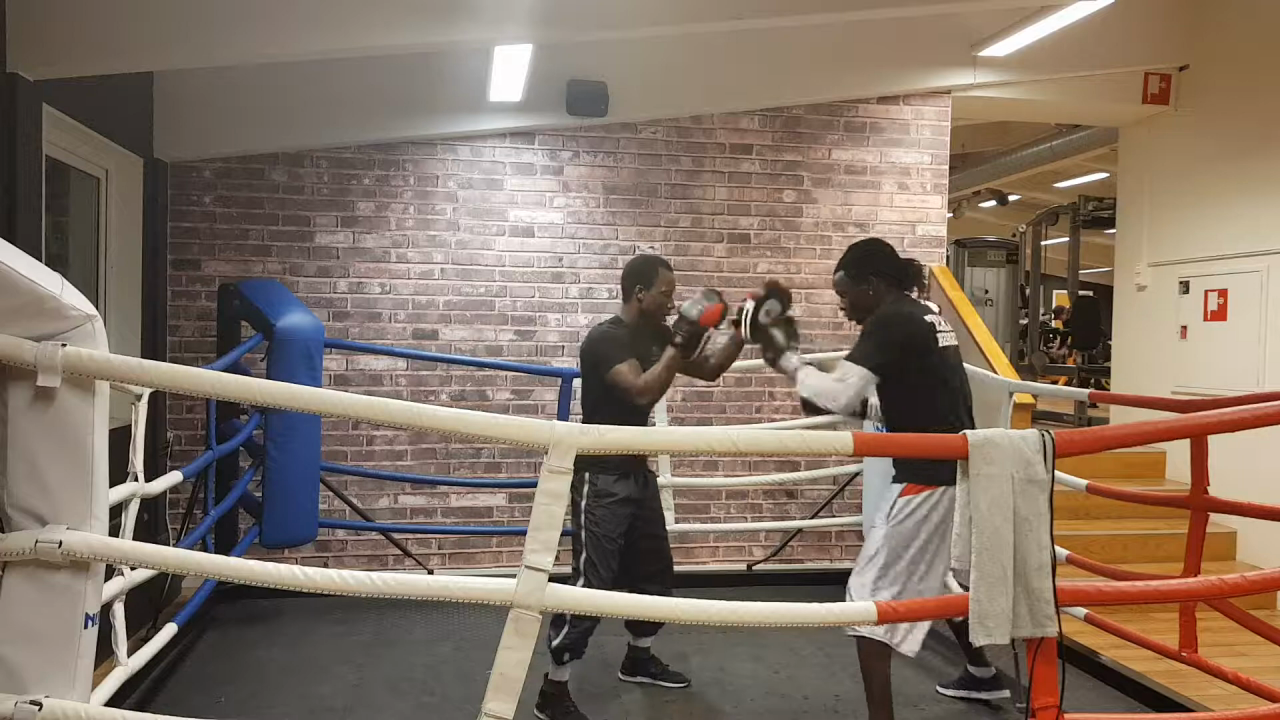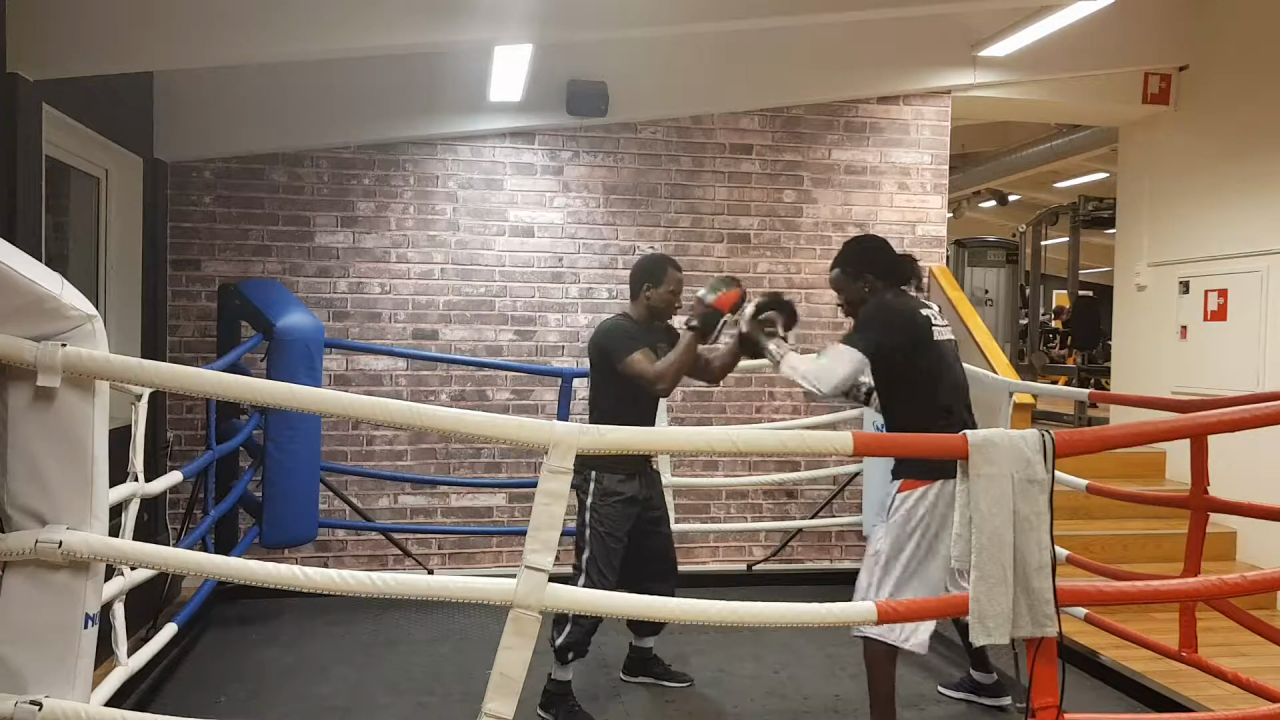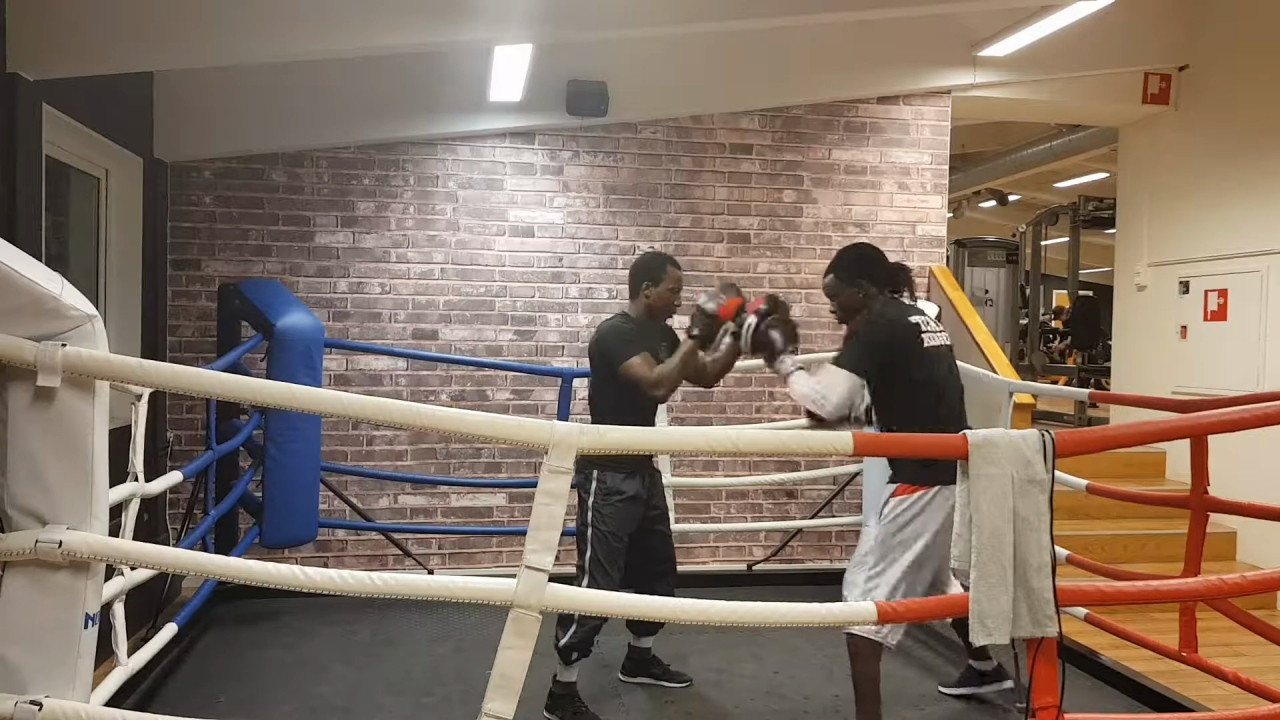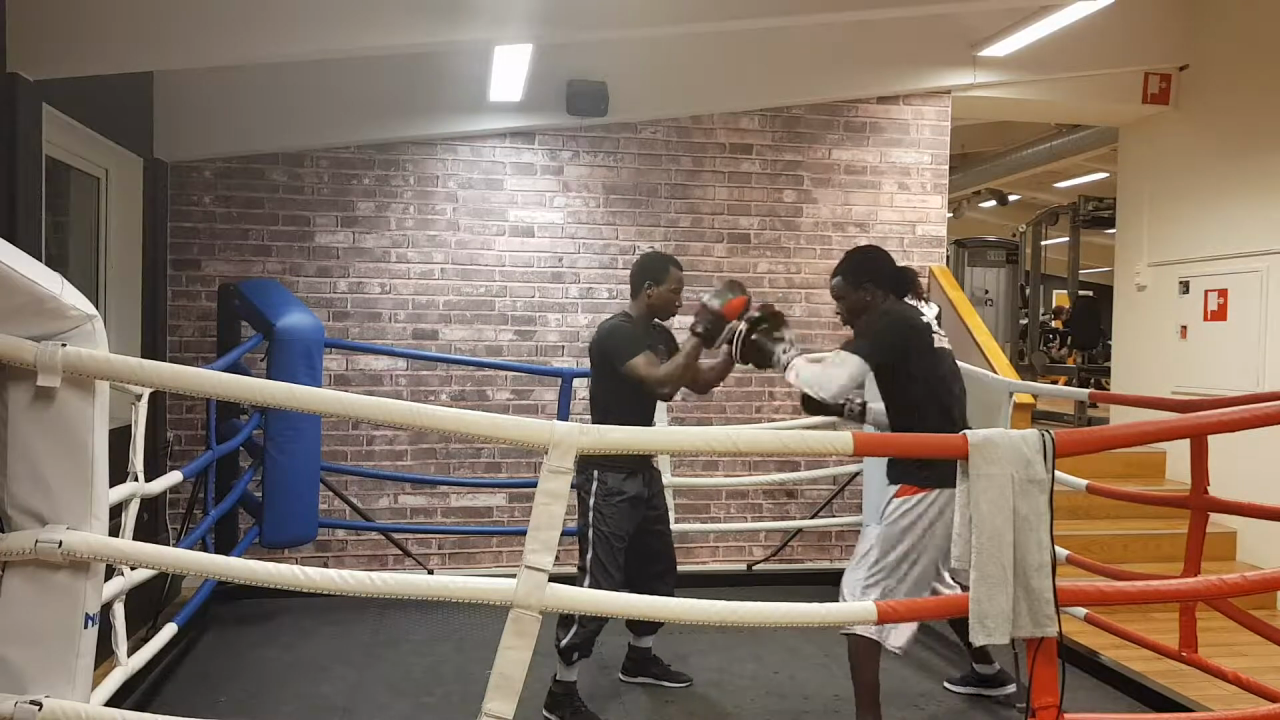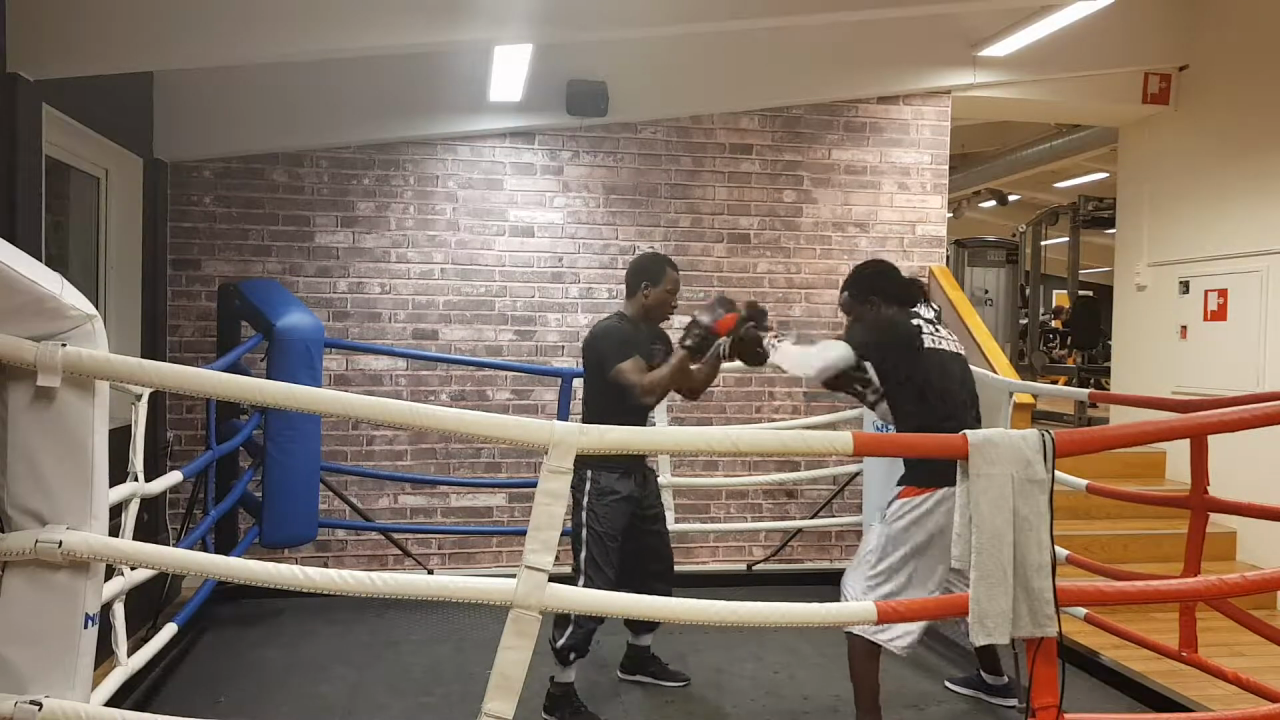
dt=0.5s
person 1, frame 1
left shoulder: (892, 323)
right shoulder: (922, 318)
left elbow: (841, 396)
left wrist: (784, 359)
right wrist: (845, 388)
left hip: (928, 479)
right hip: (953, 472)
left knee: (871, 595)
right knee: (932, 578)
right ankle: (981, 673)
person 1, frame 2
left shoulder: (884, 315)
right shoulder: (921, 312)
left elbow: (828, 379)
left wrist: (770, 343)
right wrist: (861, 386)
left hip: (929, 477)
right hip: (960, 469)
left knee: (883, 594)
right knee: (949, 576)
right ankle: (984, 678)
person 1, frame 3
left shoulder: (876, 327)
right shoulder: (913, 320)
left elbow: (829, 400)
left wrist: (781, 359)
right wrist: (855, 407)
left hip: (923, 480)
right hip: (954, 473)
left knee: (867, 594)
right knee: (937, 577)
right ankle: (984, 666)
person 1, frame 4
left shoulder: (888, 324)
right shoulder: (913, 324)
left elbow: (832, 385)
left wrist: (775, 352)
right wrist: (852, 407)
left hip: (925, 482)
right hip: (952, 476)
left knee: (864, 593)
right knee: (932, 578)
right ankle: (988, 671)
person 1, frame 5
left shoulder: (884, 328)
right shoulder: (937, 331)
left elbow: (811, 365)
left wrist: (772, 346)
right wrist: (867, 390)
left hip: (933, 484)
left knee: (865, 595)
right ankle: (995, 679)
person 2, frame 1
left shoulder: (654, 335)
right shoulder: (604, 339)
left elbow: (709, 369)
right elbow: (643, 393)
left wrist: (743, 330)
right wrist: (682, 342)
left hip: (635, 471)
right hip: (600, 477)
left knee: (654, 571)
right knee: (593, 585)
left ankle: (639, 659)
person 2, frame 2
left shoulder: (661, 332)
right shoulder: (613, 333)
left elbow: (711, 372)
right elbow: (660, 382)
right wrist: (698, 326)
left hip: (641, 472)
right hip: (605, 476)
left knee: (657, 572)
right knee: (594, 583)
left ankle: (640, 659)
person 2, frame 3
left shoulder: (658, 332)
right shoulder: (614, 334)
left elbow: (706, 376)
right elbow: (658, 386)
left wrist: (737, 338)
right wrist: (698, 335)
left hip: (641, 470)
right hip: (606, 474)
left knee: (656, 570)
right knee: (597, 583)
left ankle: (639, 659)
person 2, frame 4
left shoulder: (658, 334)
right shoulder: (615, 333)
left elbow: (702, 383)
right elbow: (663, 385)
left wrist: (735, 347)
right wrist: (704, 334)
left hip: (641, 471)
right hip: (607, 475)
left knee: (657, 570)
right knee: (600, 583)
left ankle: (639, 659)
person 2, frame 5
left shoulder: (653, 336)
right shoulder: (609, 334)
left elbow: (691, 387)
right elbow: (646, 392)
left wrist: (722, 347)
right wrist: (690, 345)
left hip: (636, 470)
right hip: (600, 474)
left knee: (654, 567)
right knee: (594, 582)
left ankle: (638, 658)
